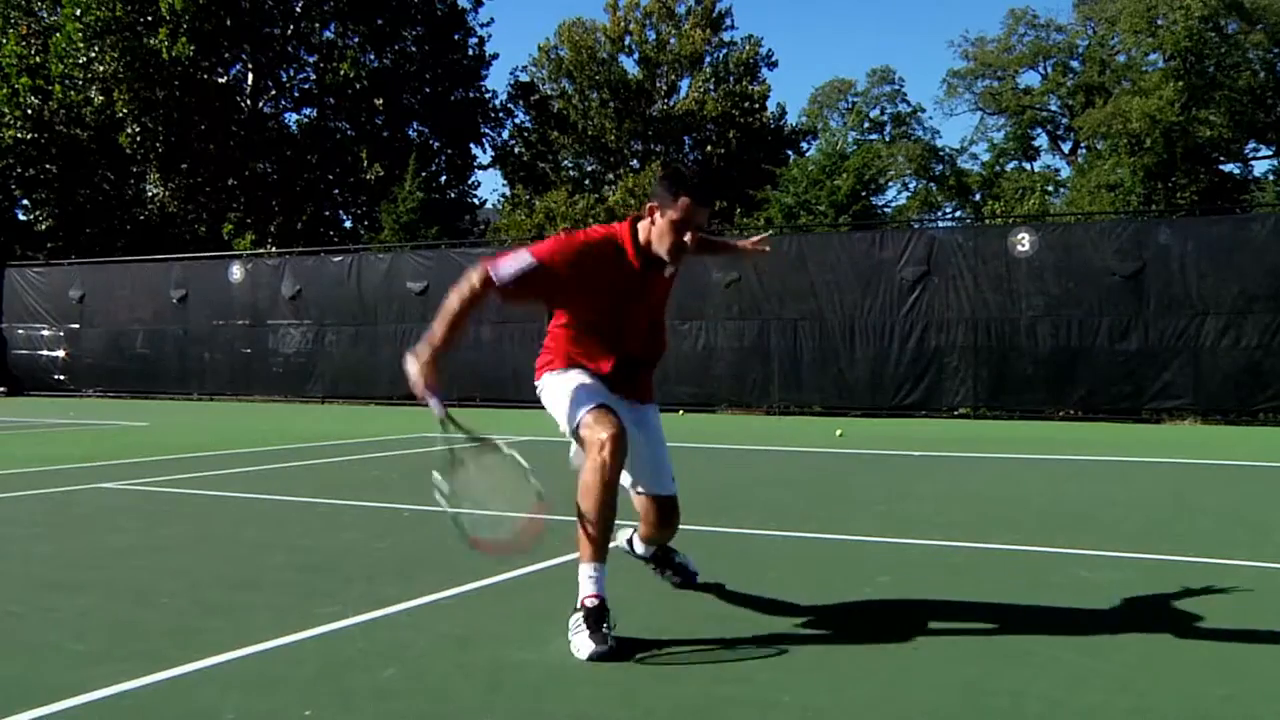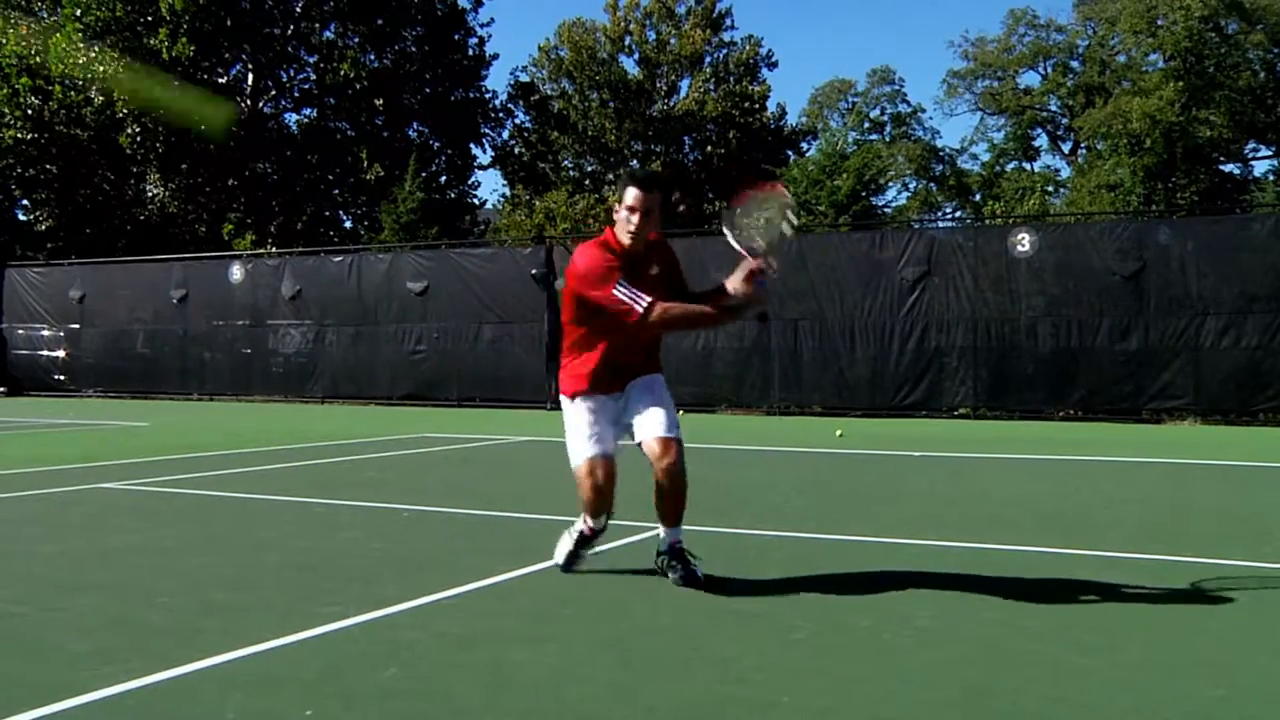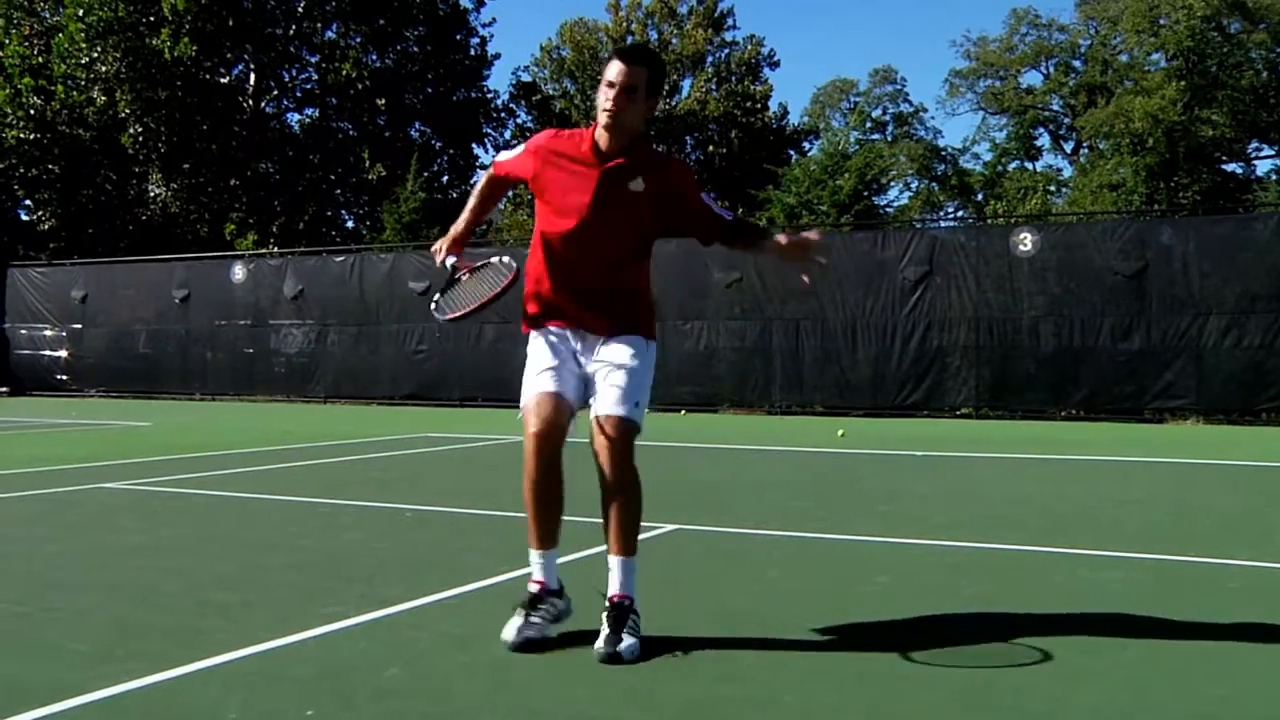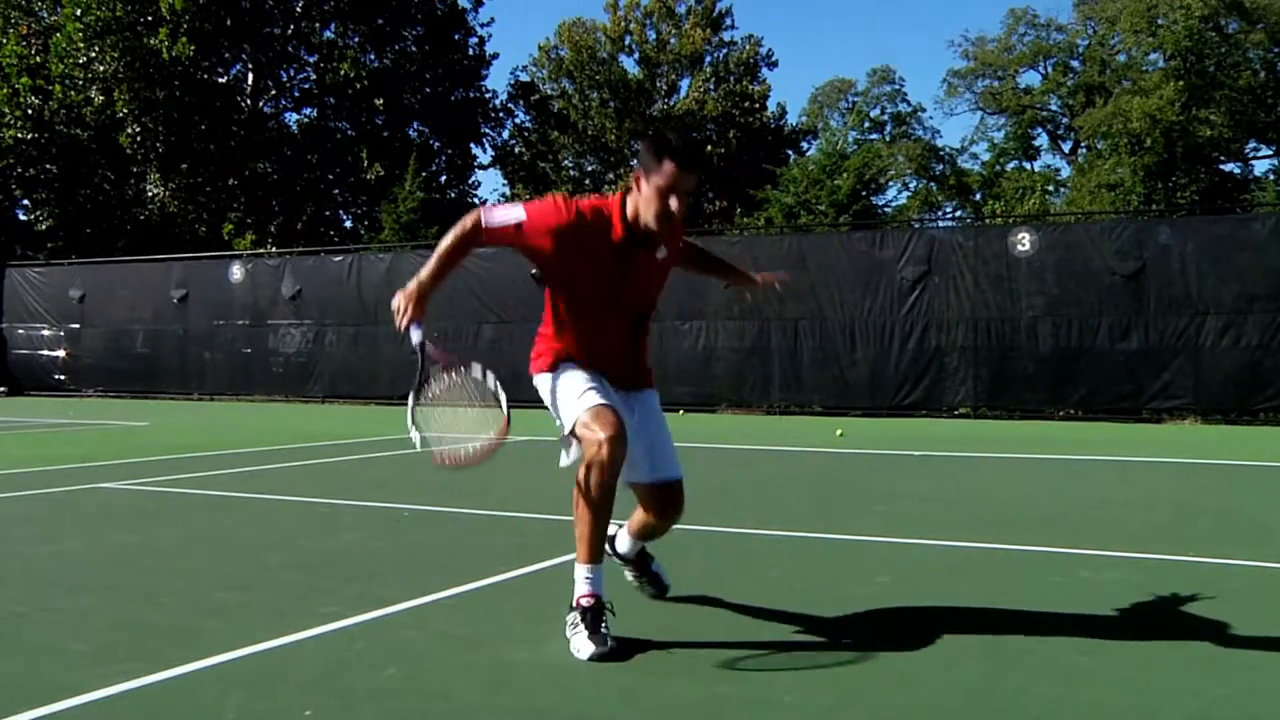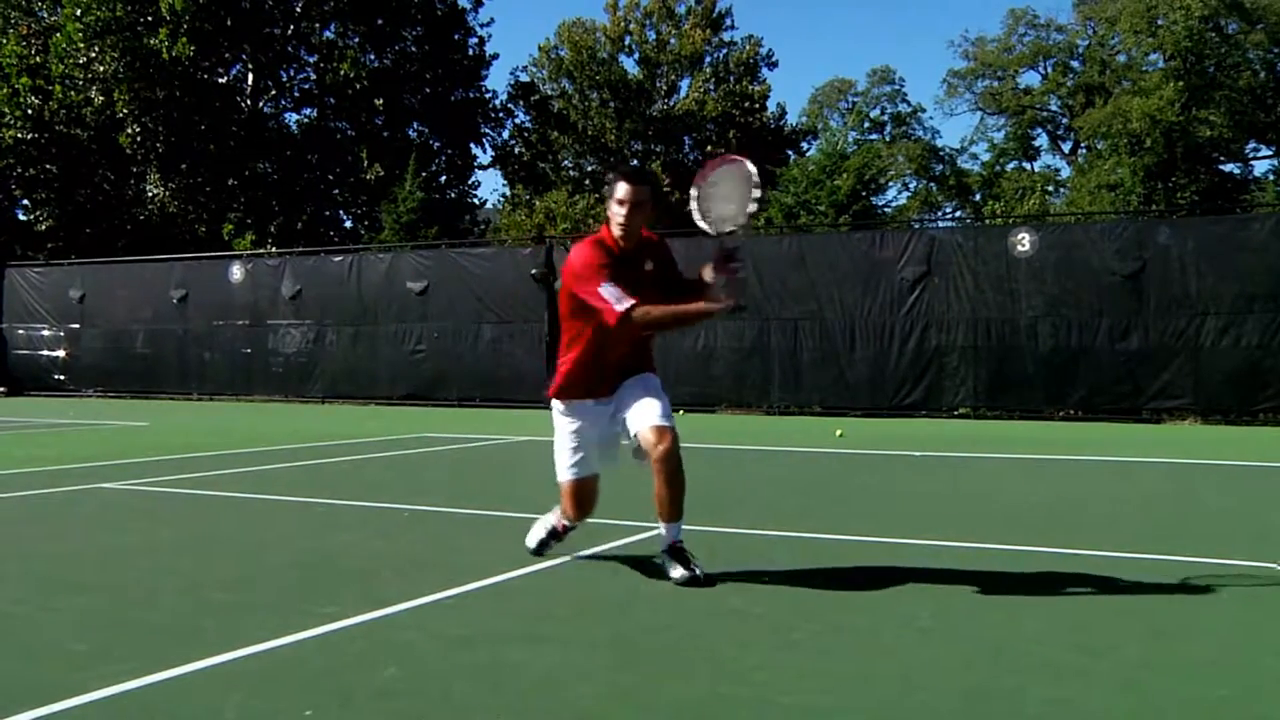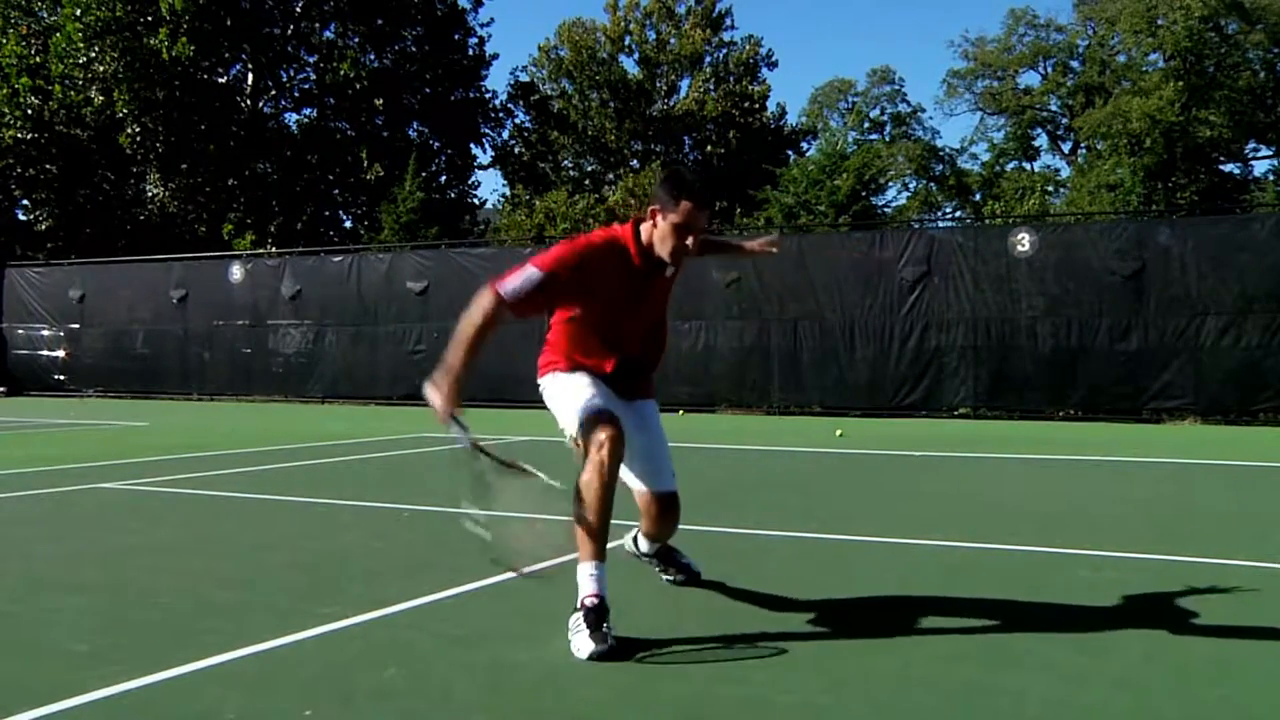
dt=0.7s
person 1, frame 1
left shoulder: (665, 248)
right shoulder: (585, 249)
right elbow: (480, 278)
left wrist: (730, 247)
right wrist: (431, 347)
left hip: (633, 389)
right hip: (574, 376)
left knee: (663, 516)
right knee: (608, 437)
left ankle: (645, 543)
right ankle: (589, 604)
person 1, frame 2
left shoulder: (660, 252)
right shoulder: (592, 260)
left elbow: (691, 304)
right elbow: (654, 316)
left wrist: (729, 288)
right wrist: (727, 306)
left hip: (640, 376)
right hip: (588, 382)
left knee: (668, 456)
right knee: (597, 502)
left ankle: (670, 548)
right ankle: (588, 525)
person 1, frame 3
left shoulder: (666, 173)
right shoulder: (548, 149)
left elbow: (725, 227)
right elbow: (495, 173)
left wrist: (777, 241)
right wrist: (458, 233)
left hip: (622, 333)
right hip: (556, 325)
left knee: (613, 439)
right knee: (541, 427)
left ankle: (622, 600)
right ankle: (544, 589)
person 1, frame 4
left shoulder: (665, 231)
right shoulder: (571, 220)
right elbow: (475, 225)
left wrist: (744, 277)
right wrist: (420, 285)
left hip: (631, 378)
right hip: (570, 365)
left knee: (666, 505)
right knee: (606, 435)
left ankle: (629, 543)
right ankle: (585, 603)
person 1, frame 5
left shoulder: (655, 249)
right shoulder: (585, 257)
left elbow: (677, 299)
right elbow: (635, 318)
left wrist: (707, 278)
right wrist: (710, 308)
left hip: (632, 376)
right hip: (577, 387)
left knee: (663, 443)
right knee: (579, 506)
left ankle: (671, 544)
right ankle: (563, 519)
person 1, frame 6
left shoulder: (671, 249)
right shoulder: (585, 253)
right elbow: (494, 296)
left wrist: (740, 247)
right wrist: (450, 370)
left hip: (634, 388)
right hip: (575, 375)
left knee: (664, 515)
right knee: (607, 440)
left ankle: (649, 544)
right ankle: (590, 602)
